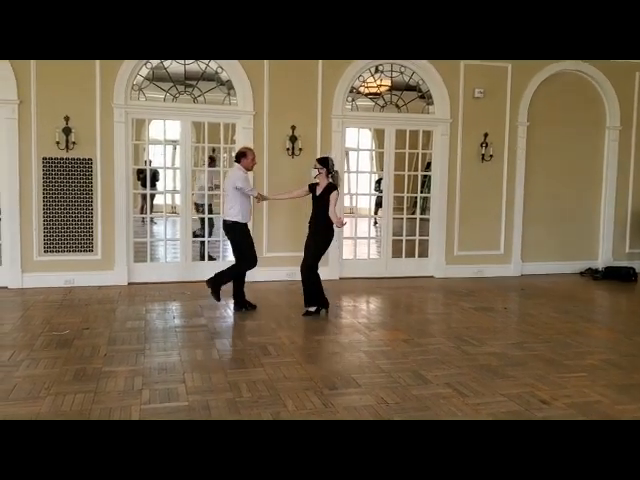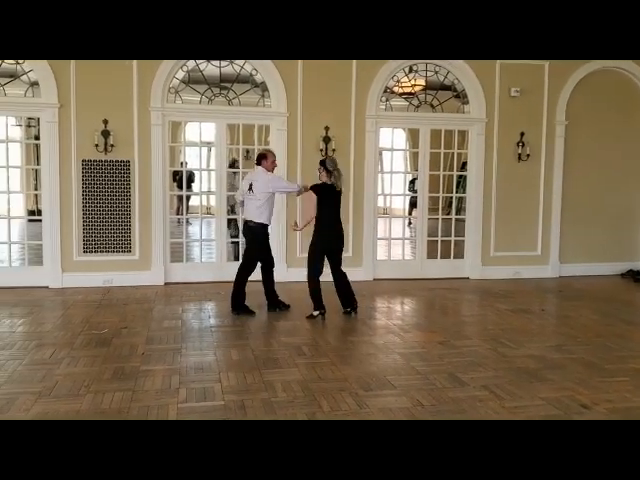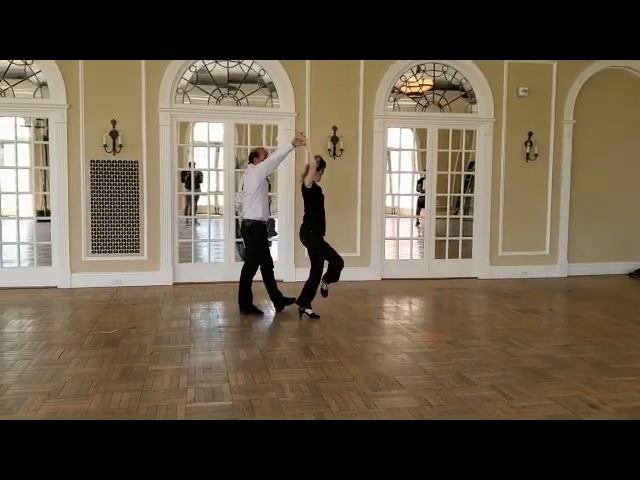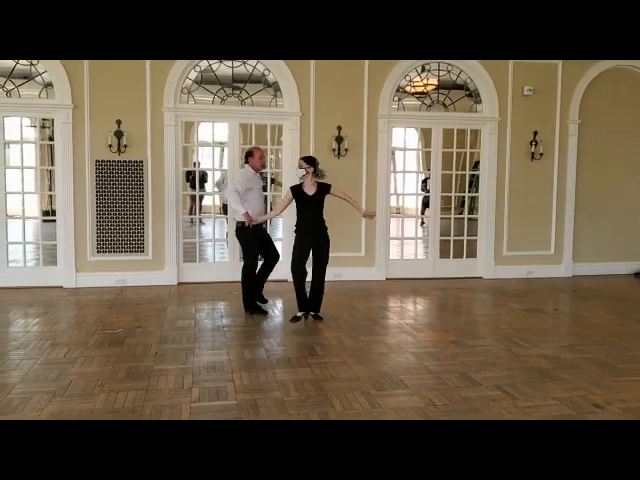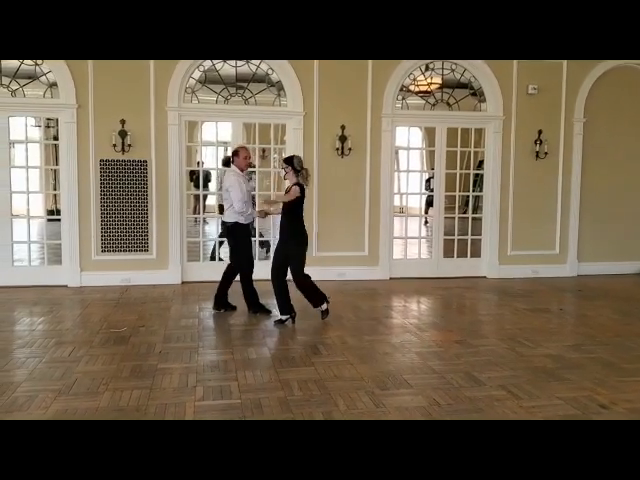
dt=0.4s
person 1, frame 1
left shoulder: (234, 173)
right shoulder: (239, 174)
left elbow: (230, 187)
right elbow: (239, 184)
right wrist: (255, 192)
left hip: (232, 222)
right hip: (237, 224)
left knee: (244, 260)
right knee: (250, 261)
left ankle: (240, 301)
right ankle: (216, 281)
person 1, frame 2
left shoulder: (250, 177)
right shoulder: (267, 178)
left elbow: (239, 198)
right elbow: (289, 187)
right wrist: (303, 188)
left hip: (251, 225)
right hip: (257, 227)
left knee: (267, 263)
right knee: (248, 264)
left ankle: (273, 302)
right ankle: (237, 304)
person 1, frame 3
left shoulder: (251, 175)
right shoulder: (255, 172)
left elbow: (239, 201)
right elbow: (271, 161)
right wrist: (292, 144)
left hip: (255, 225)
right hip: (253, 226)
left knee: (266, 263)
right knee: (252, 264)
left ankle: (278, 301)
right ankle: (245, 305)
person 1, frame 4
left shoulder: (256, 177)
right shoulder: (244, 176)
right elbow: (230, 193)
right wrist: (244, 212)
left hip: (257, 227)
right hip: (246, 227)
left knee: (273, 256)
right knee: (250, 264)
left ankle: (255, 291)
right ankle: (250, 305)
person 1, frame 5
left shoulder: (234, 175)
right shoulder: (235, 178)
right elbow: (239, 206)
left wrist: (251, 212)
right wrist: (256, 213)
left hip: (234, 225)
right hip: (237, 226)
left knee: (236, 263)
right knee: (246, 264)
left ankle: (220, 300)
right ankle: (253, 303)
person 2, frame 1
left shoulder: (332, 189)
right shoulder: (313, 187)
left elbow: (331, 211)
right elbow: (291, 195)
left wrist: (337, 222)
right wrist: (268, 198)
left hip: (323, 232)
right hip: (313, 231)
left knee: (307, 267)
right knee: (311, 267)
left ankle: (312, 304)
right ankle: (321, 303)
person 2, frame 2
left shoulder: (315, 188)
right shoulder: (337, 188)
left elbow: (312, 214)
left wrist: (301, 227)
left hip: (321, 235)
right hip: (337, 234)
left knee: (314, 272)
right knee: (337, 270)
left ankle: (318, 308)
right ankle: (349, 304)
person 2, frame 3
left shoulder: (314, 186)
right shoulder: (308, 184)
right elbow: (312, 167)
right wrist: (308, 149)
left hip: (315, 233)
right hip: (310, 232)
left knee: (317, 269)
right knee: (337, 261)
left ankle: (304, 304)
right ankle: (326, 282)
person 2, frame 4
left shoulder: (324, 188)
right shoulder: (294, 189)
left elbow: (345, 197)
right elbow: (279, 210)
left wrist: (362, 211)
right wrist: (258, 219)
left hip: (320, 235)
right hip: (302, 236)
left knee: (319, 274)
right knee: (298, 271)
left ankle: (313, 309)
right ankle: (302, 309)
person 2, frame 5
left shoulder: (296, 187)
right shoulder: (291, 187)
left elbow: (287, 198)
left wrist: (271, 201)
right wrist: (270, 211)
left hip: (296, 238)
right hip: (286, 237)
left knee: (299, 276)
right knee: (277, 275)
left ankle: (322, 302)
right ankle: (286, 312)
